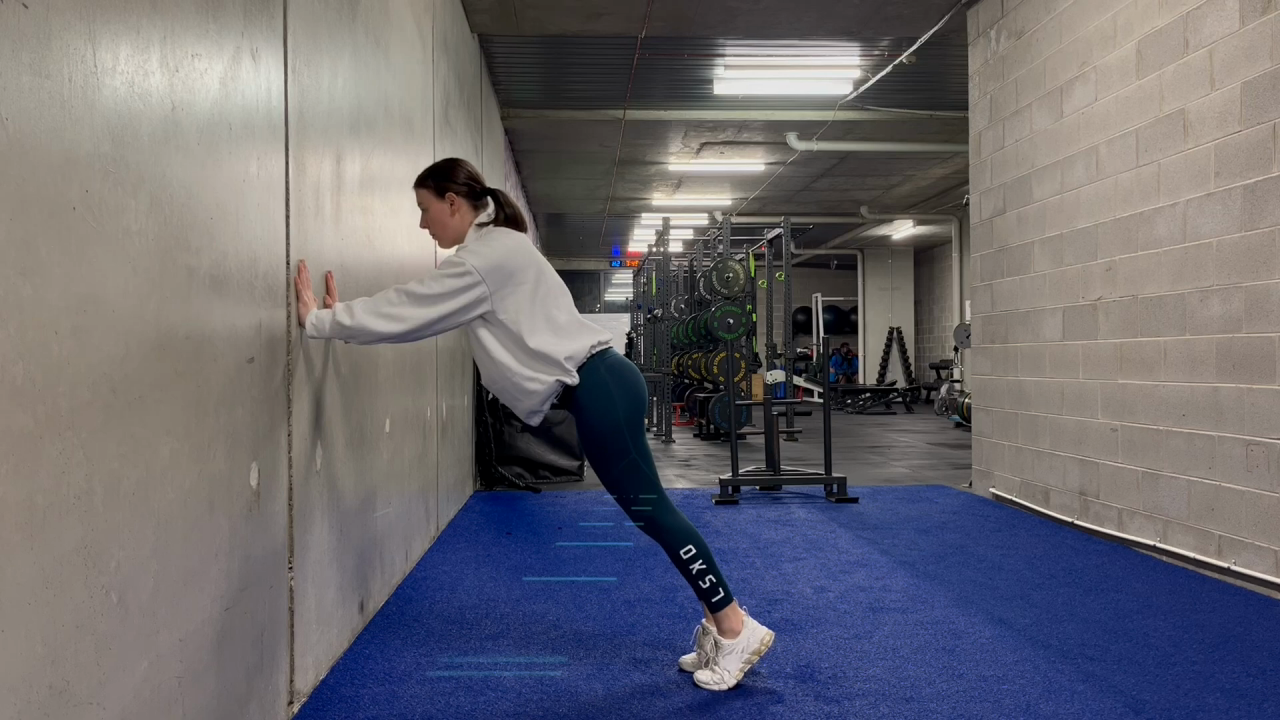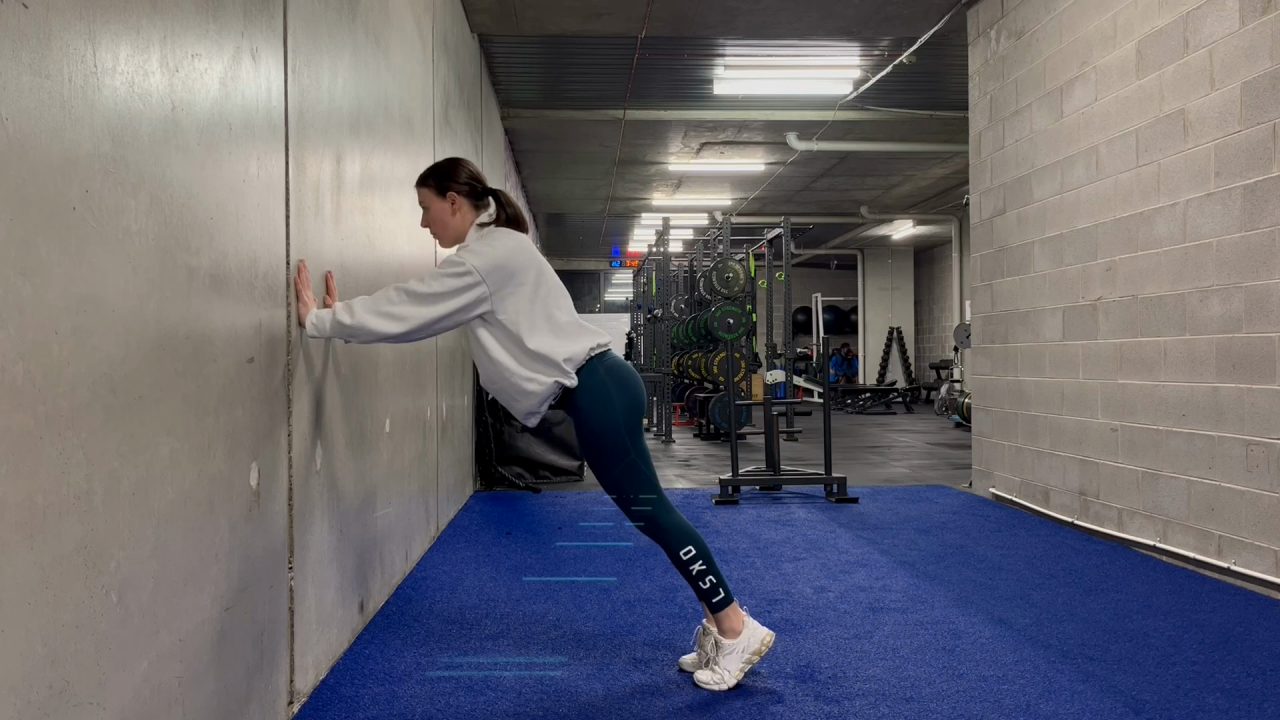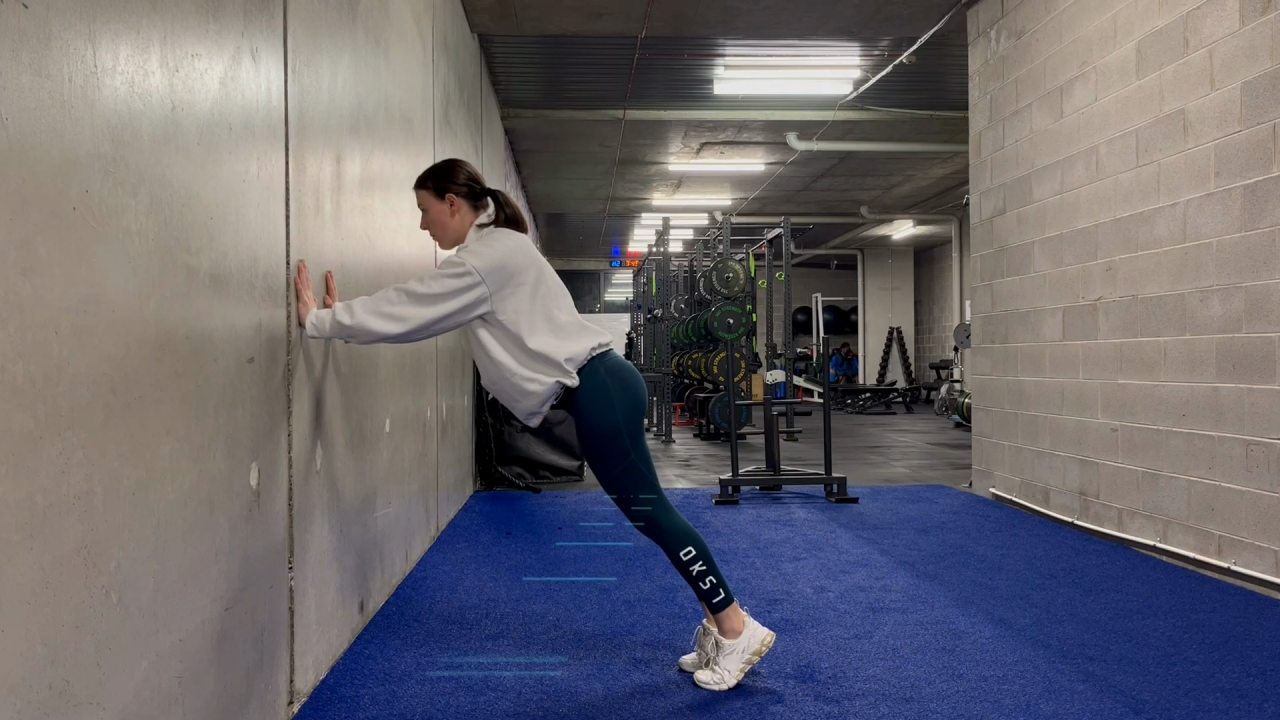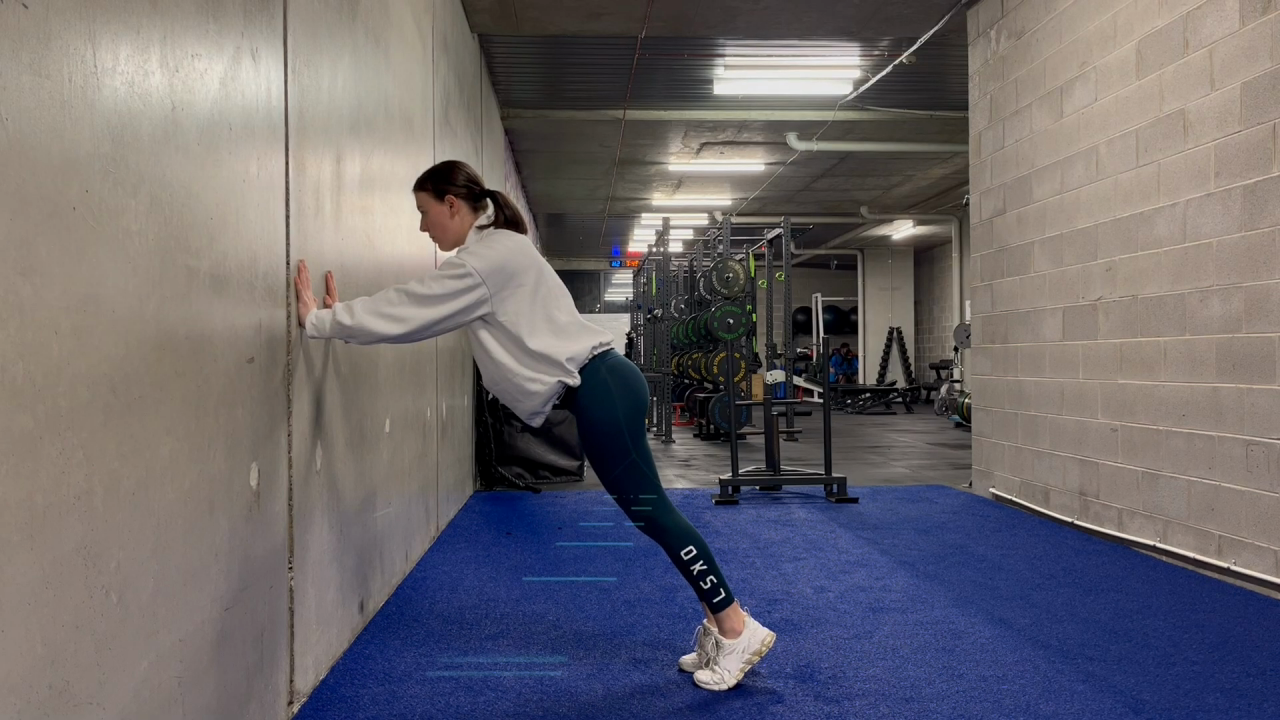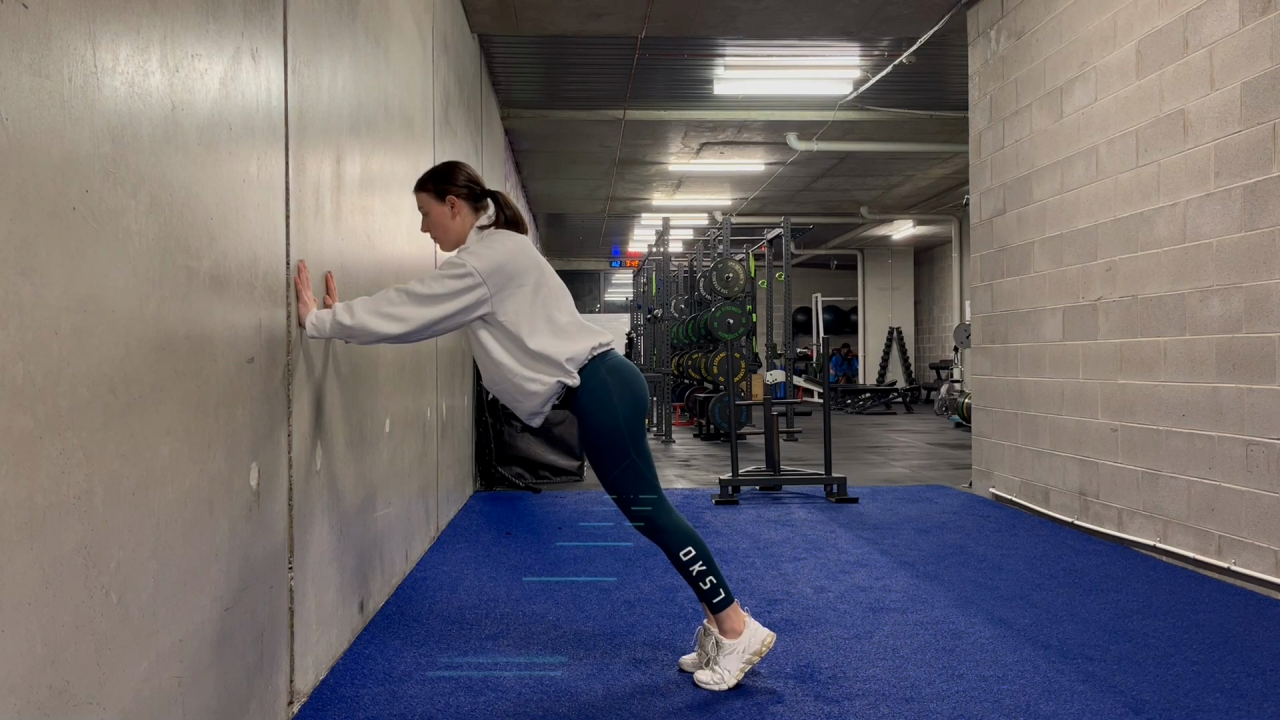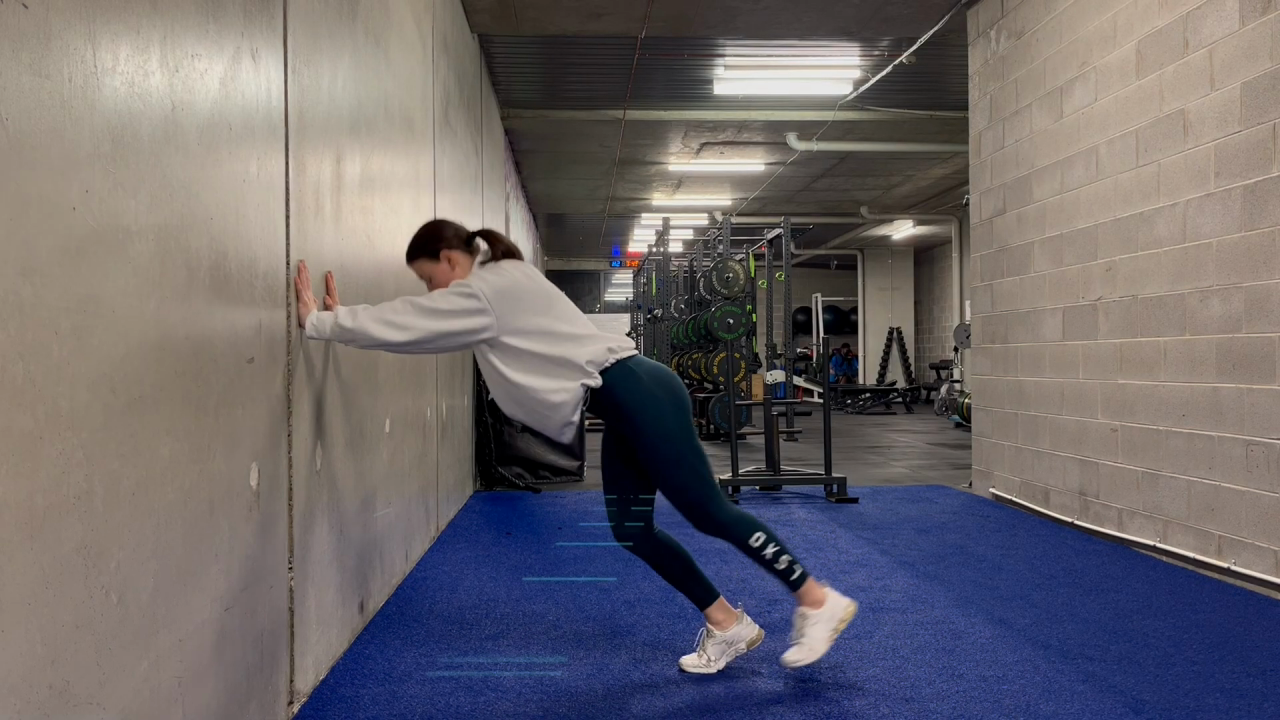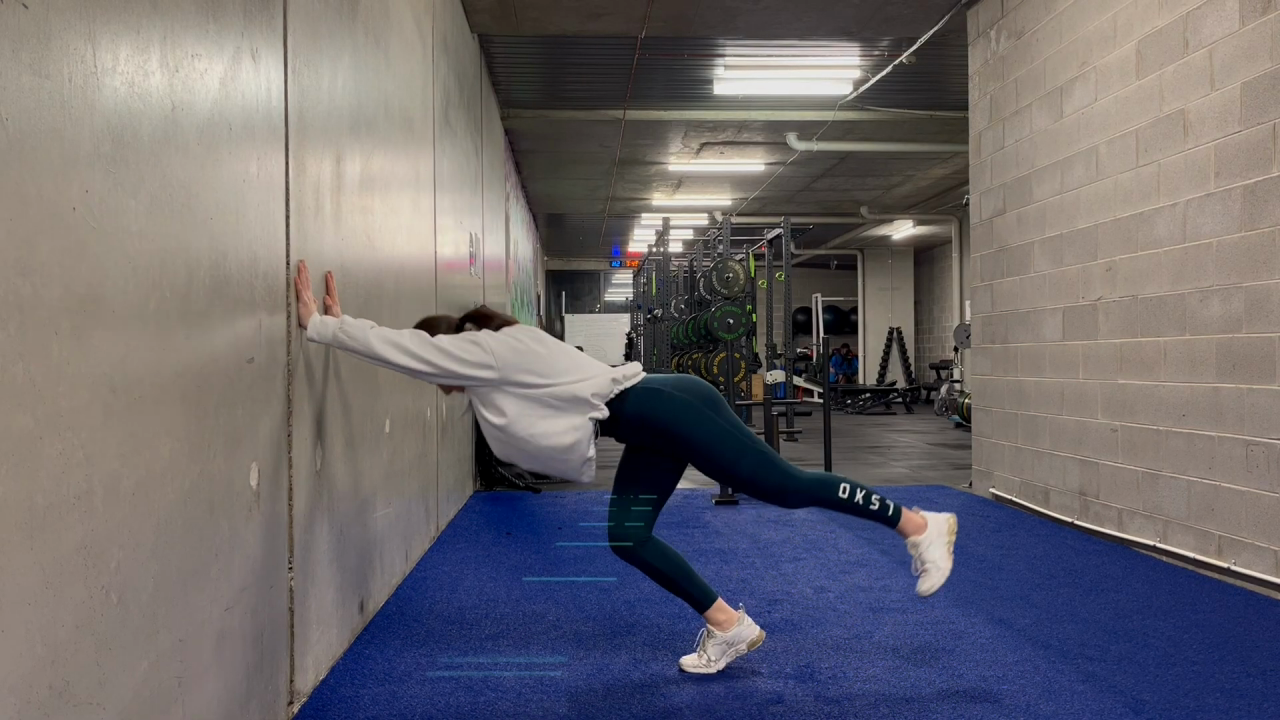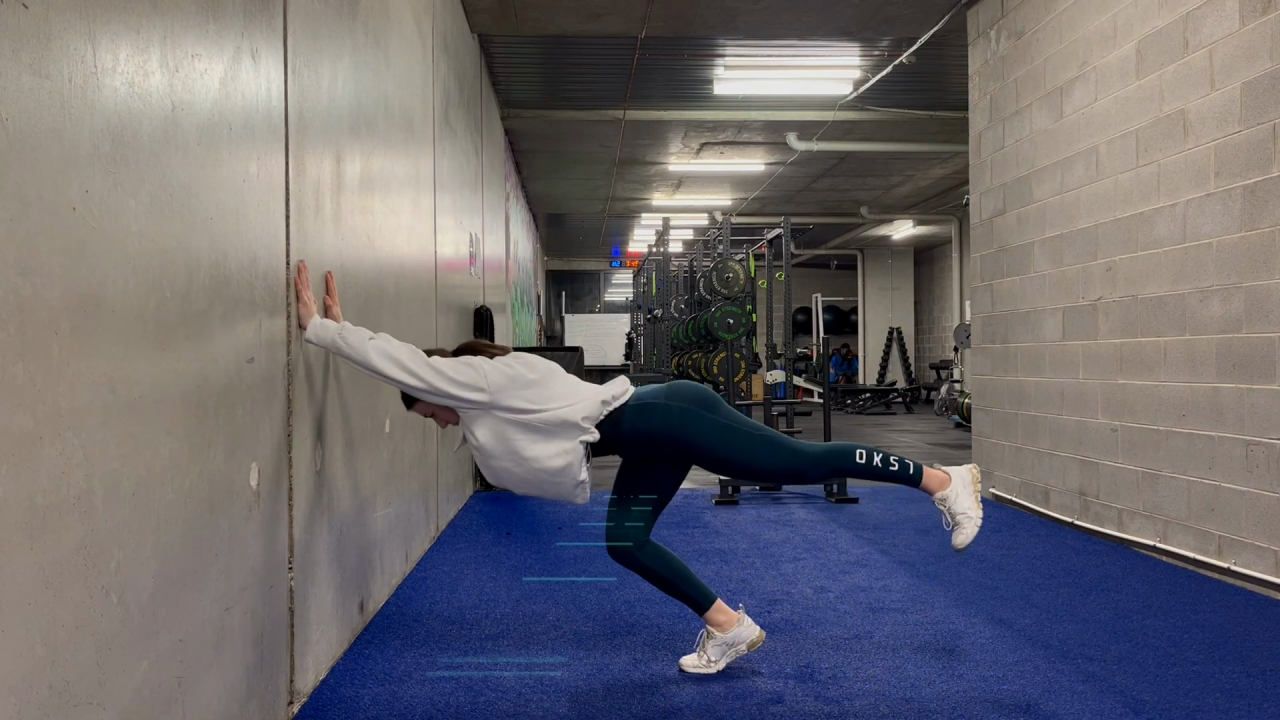
dt=0.4s
person 1, frame 1
left shoulder: (487, 256)
right shoulder: (493, 252)
left elbow: (409, 311)
right elbow: (417, 311)
left wrist: (319, 321)
right wrist: (346, 315)
left hip: (596, 388)
right hip: (596, 386)
left knee: (648, 509)
right knee: (647, 509)
left ankle: (736, 628)
right ankle: (720, 624)
person 1, frame 2
left shoulder: (487, 256)
right shoulder: (494, 252)
left elbow: (407, 310)
right elbow: (416, 311)
left wrist: (319, 320)
right wrist: (345, 317)
left hip: (595, 390)
right hip: (594, 388)
left knee: (647, 510)
right knee: (645, 510)
left ankle: (736, 628)
right ankle: (720, 626)
person 1, frame 3
left shoulder: (486, 257)
right shoulder: (493, 252)
left elbow: (408, 311)
right elbow: (416, 310)
left wrist: (319, 321)
right wrist: (346, 315)
left hip: (597, 389)
right hip: (597, 387)
left knee: (648, 511)
right knee: (645, 511)
left ankle: (737, 628)
right ankle: (720, 625)
person 1, frame 4
left shoulder: (487, 258)
right shoulder: (493, 254)
left elbow: (407, 312)
right elbow: (415, 311)
left wrist: (318, 320)
right wrist: (344, 316)
left hip: (598, 388)
right hip: (598, 387)
left knee: (649, 510)
right knee: (645, 510)
left ankle: (738, 629)
right ankle: (720, 624)
person 1, frame 5
left shoulder: (488, 258)
right shoulder: (493, 254)
left elbow: (409, 312)
right elbow: (417, 312)
left wrist: (319, 321)
right wrist: (343, 316)
left hip: (599, 388)
right hip: (599, 387)
left knee: (647, 511)
right knee: (644, 511)
left ankle: (738, 630)
right ankle: (720, 624)
person 1, frame 6
left shoulder: (488, 289)
right shoulder: (496, 287)
left elbow: (409, 324)
right elbow: (417, 326)
left wrist: (317, 321)
right wrist: (343, 317)
left hip: (637, 394)
right hip: (624, 403)
left knee: (707, 511)
right knee: (631, 529)
left ankle: (819, 602)
right ankle: (728, 624)
person 1, frame 7
left shoulder: (488, 350)
right shoulder: (493, 356)
left elbow: (408, 350)
right elbow: (411, 350)
left wrist: (319, 325)
right wrist: (337, 323)
left hip: (667, 410)
right hip: (653, 426)
left knee: (784, 486)
right knee: (627, 536)
left ankle: (920, 527)
right ankle: (727, 624)
person 1, frame 8
left shoulder: (480, 378)
right shoulder: (488, 386)
left elbow: (407, 362)
right elbow: (406, 365)
left wrist: (318, 327)
right wrist: (338, 329)
left hip: (664, 422)
right hip: (654, 435)
left knee: (802, 464)
right knee: (624, 542)
left ankle: (944, 481)
right ankle: (727, 625)
